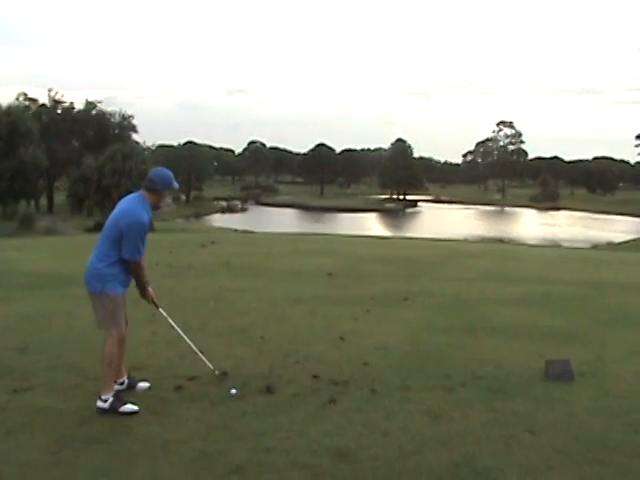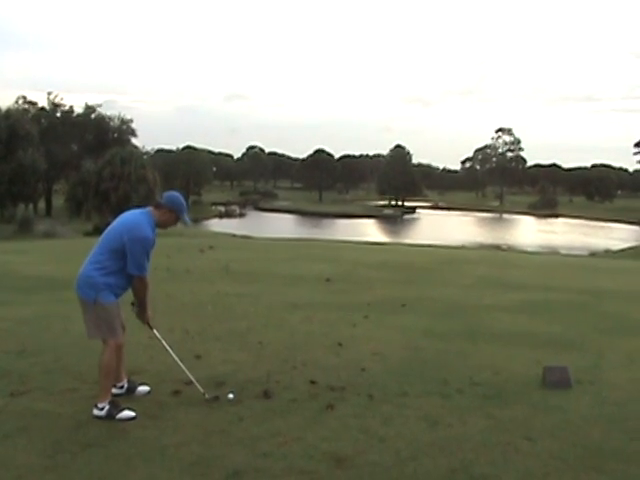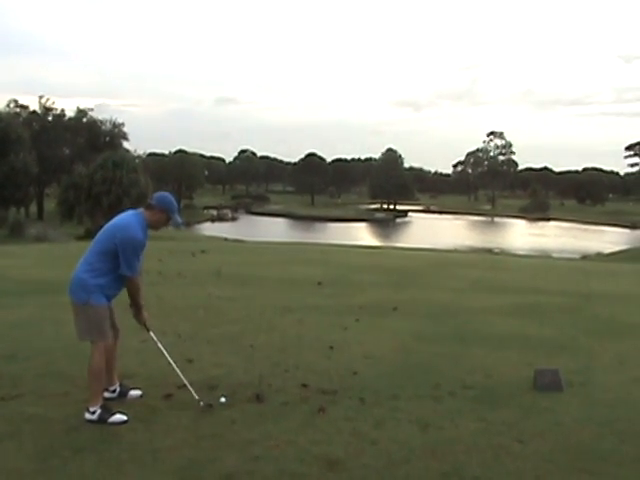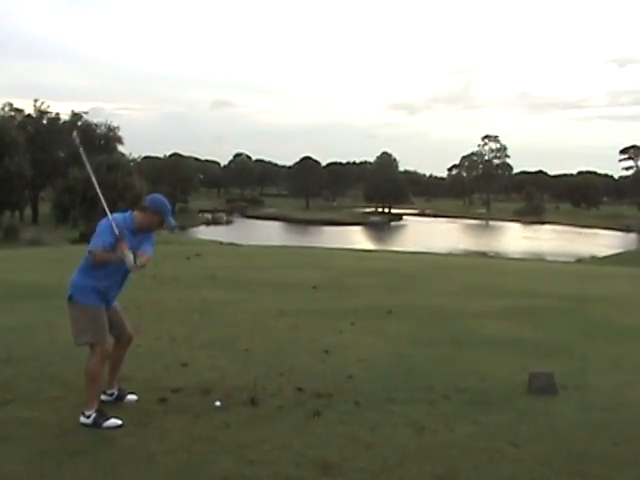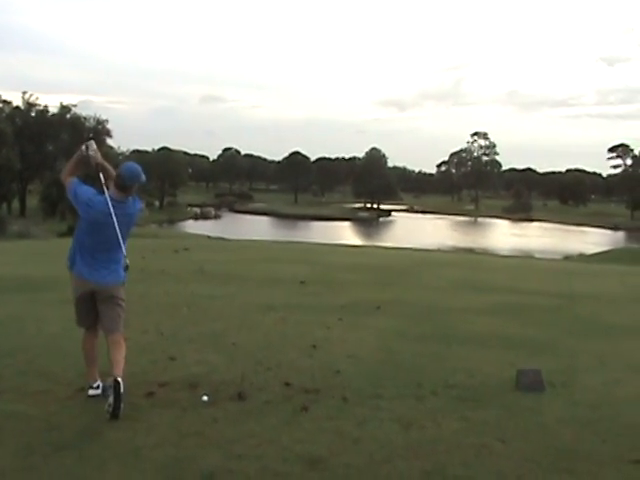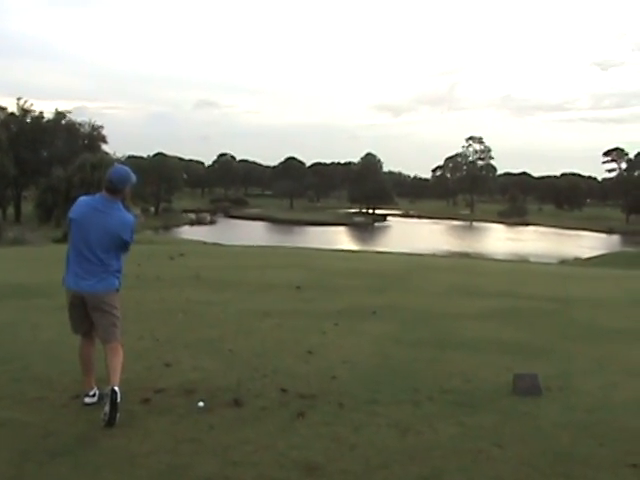
dt=0.7s
person 1, frame 1
left shoulder: (134, 202)
right shoulder: (137, 216)
right elbow: (133, 260)
left wrist: (144, 283)
right wrist: (145, 288)
left hip: (110, 275)
right hip: (106, 278)
left knee: (120, 328)
right knee: (115, 333)
left ankle: (120, 378)
right ankle: (106, 396)
person 1, frame 2
left shoulder: (137, 216)
right shoulder: (143, 232)
right elbow: (139, 278)
left wrist: (141, 304)
right wrist: (143, 309)
left hip: (99, 283)
right hip: (98, 287)
left knee: (118, 334)
right knee: (114, 341)
left ankle: (121, 383)
right ankle: (103, 404)
person 1, frame 3
left shoulder: (133, 220)
right shoulder: (132, 233)
left elbow: (133, 270)
right elbow: (130, 277)
left wrist: (137, 304)
right wrist: (139, 309)
left hip: (98, 288)
right hip: (90, 290)
left knee: (112, 335)
right knee: (102, 344)
left ankle: (112, 387)
right ankle: (94, 408)
person 1, frame 4
left shoulder: (146, 235)
right shoulder: (113, 224)
left elbow: (143, 259)
right elbow: (93, 257)
left wrist: (132, 261)
right wrist: (118, 256)
left hip: (106, 296)
right hip: (86, 294)
left knee: (125, 337)
right knee: (101, 349)
left ankle: (110, 390)
right ankle: (89, 412)
person 1, frame 5
left shoulder: (91, 202)
right shoulder: (134, 208)
left elbow: (66, 176)
right elbow: (117, 184)
left wrist: (82, 153)
right wrist: (101, 161)
left hip: (82, 277)
right hip: (111, 281)
left knee: (90, 330)
right knee: (115, 335)
left ankle: (94, 383)
right ankle: (117, 379)
person 1, frame 6
left shoulder: (80, 205)
right shoulder: (127, 221)
left elbow: (72, 238)
left hip: (75, 285)
right hip: (104, 288)
left knee: (87, 337)
right knee: (113, 342)
left ankle: (90, 391)
right ankle: (114, 388)
